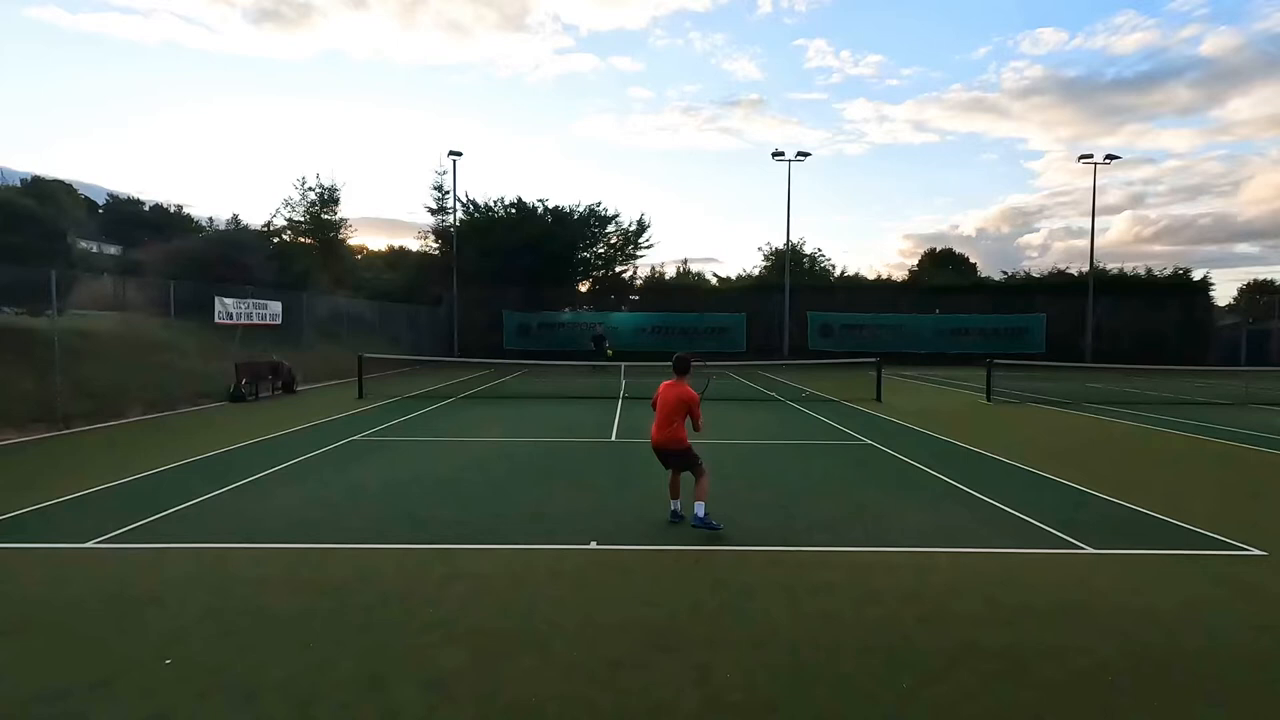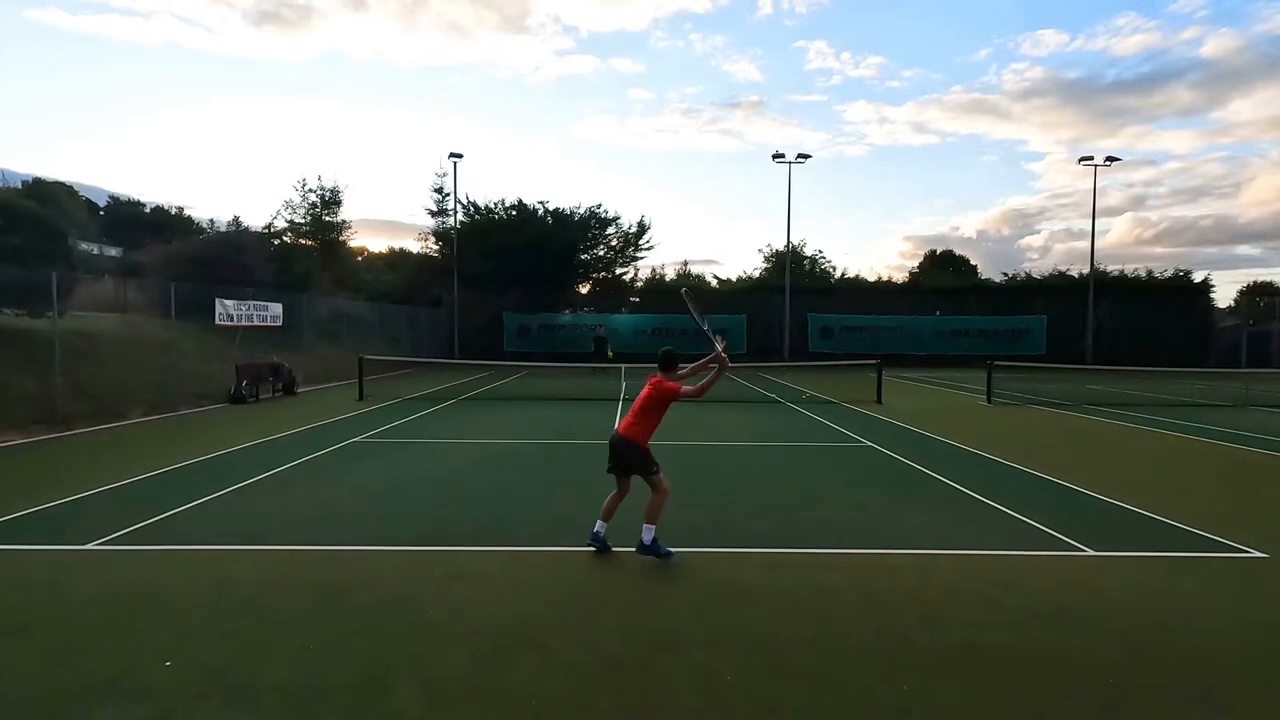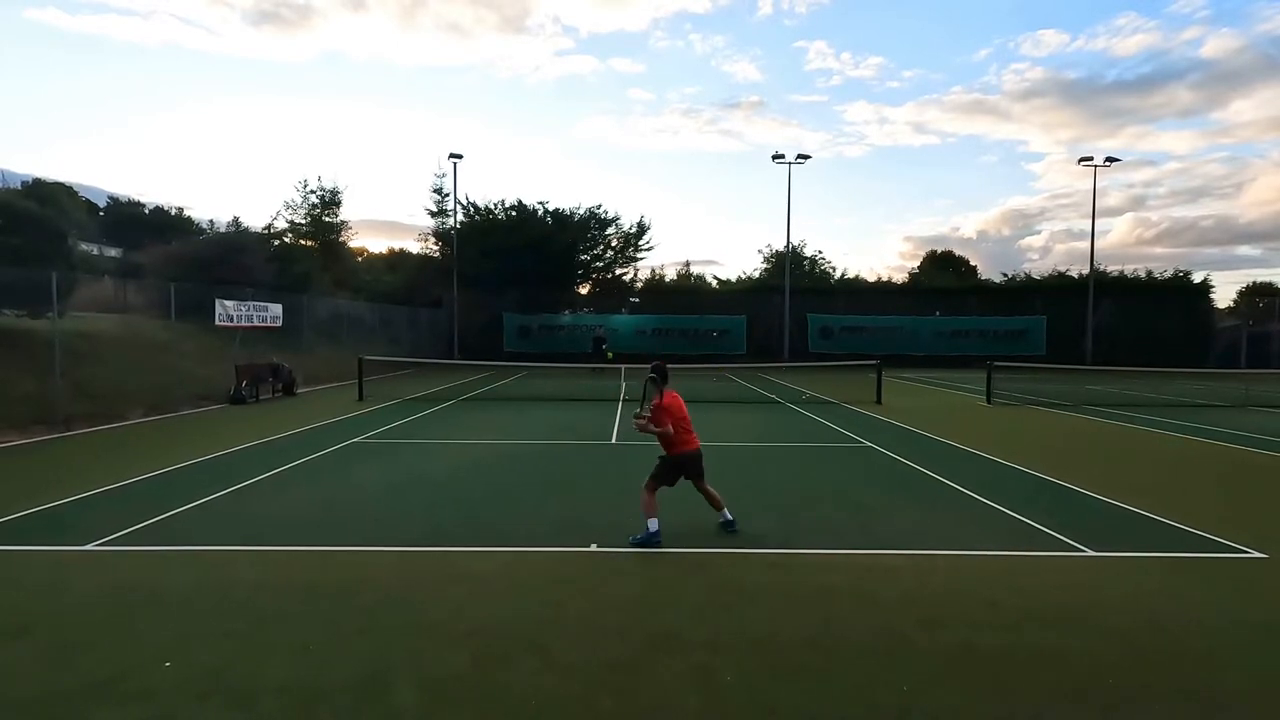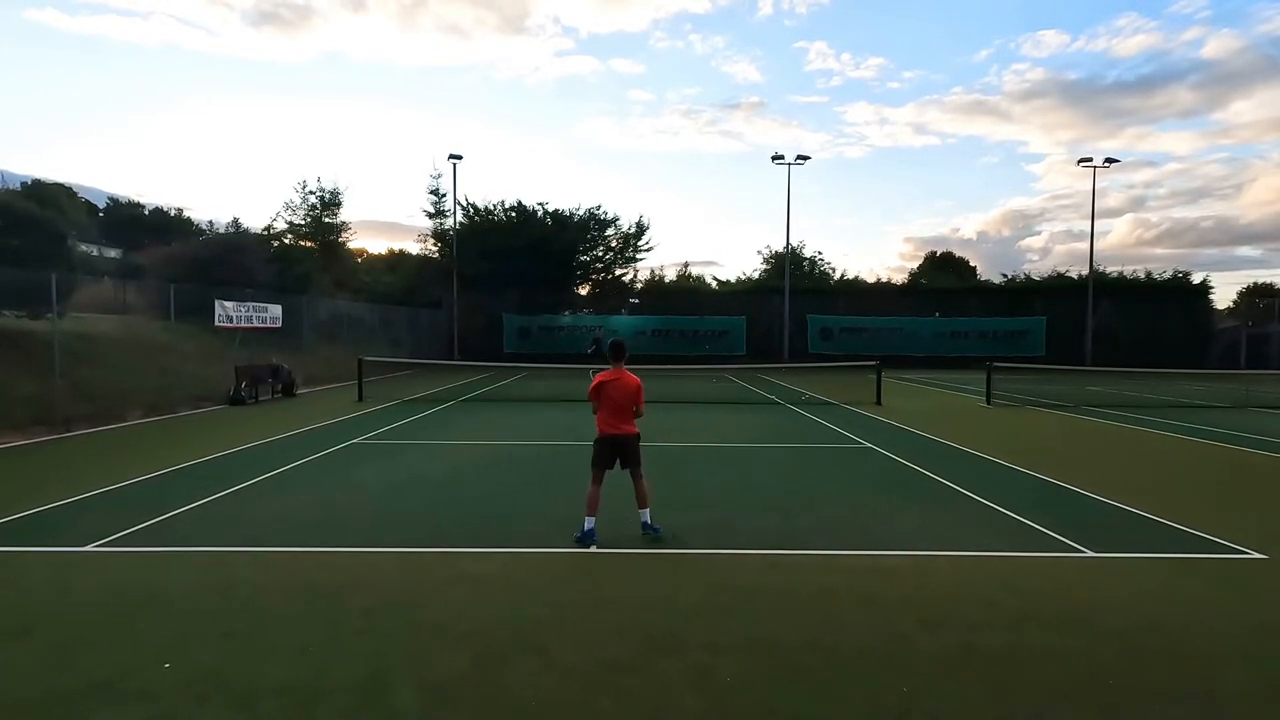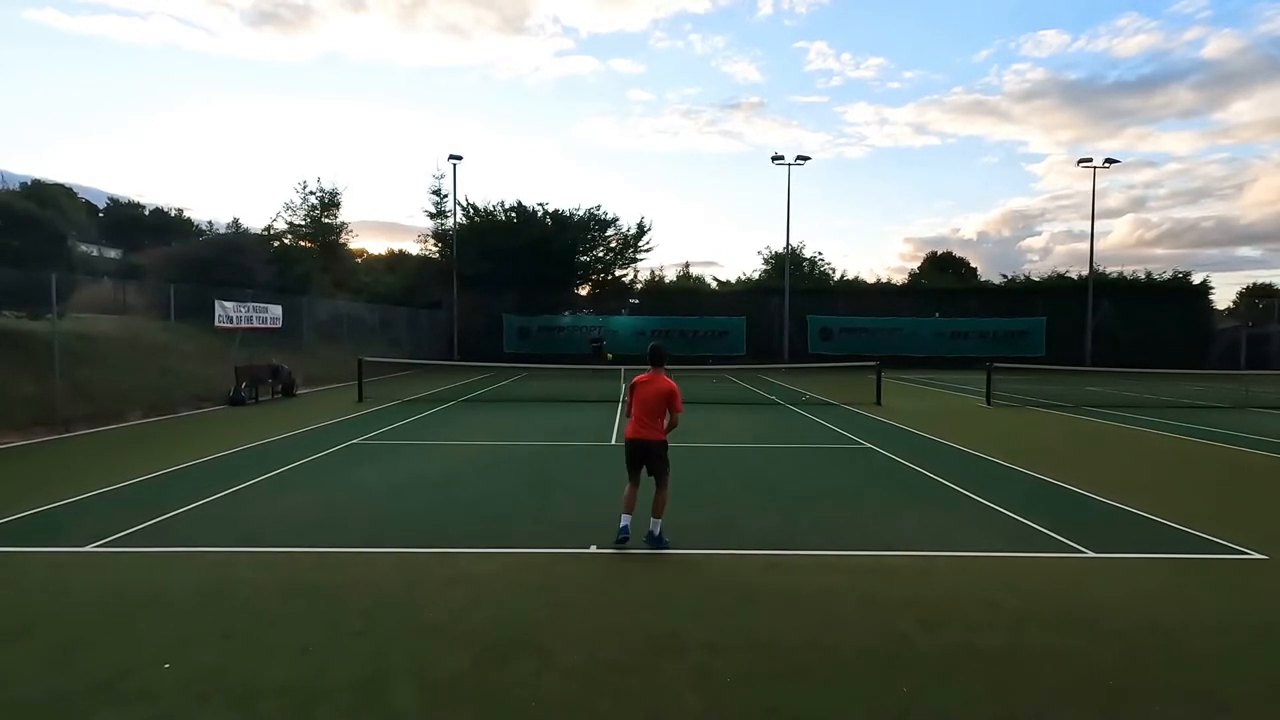
dt=1s
person 1, frame 1
left shoulder: (663, 387)
right shoulder: (691, 396)
right elbow: (697, 428)
right wrist: (700, 418)
left hip: (657, 442)
right hip: (677, 444)
left knee: (675, 471)
right knee: (701, 474)
left ankle: (675, 511)
right ankle: (700, 516)
person 1, frame 2
left shoulder: (657, 380)
right shoulder: (664, 387)
left elbow: (686, 372)
right elbow: (696, 392)
left wrist: (714, 357)
right wrist: (720, 370)
left hip: (620, 438)
right hip: (633, 443)
left knee: (621, 490)
right knee: (661, 489)
left ankle: (598, 535)
right ankle: (648, 541)
person 1, frame 3
left shoulder: (658, 404)
right shoulder: (675, 397)
left elbow: (668, 433)
left wrist: (647, 429)
right wrist: (647, 418)
left hip: (677, 454)
right hip: (694, 451)
left knee: (649, 489)
right knee: (702, 486)
left ankle: (652, 532)
right ankle: (728, 519)
person 1, frame 4
left shoulder: (600, 379)
right shoulder: (635, 382)
left elbow: (595, 410)
right elbow: (640, 412)
left hip: (606, 437)
right hip: (629, 436)
left knee: (596, 482)
right knee: (638, 478)
left ankle: (588, 530)
right ankle: (647, 523)
person 1, frame 5
left shoulder: (637, 381)
right shoulder: (671, 387)
left elbow: (629, 412)
right elbow: (674, 422)
left hip: (632, 439)
right hip: (655, 441)
left knee: (633, 482)
right knee: (662, 485)
left ankle: (624, 528)
right ankle: (654, 533)
